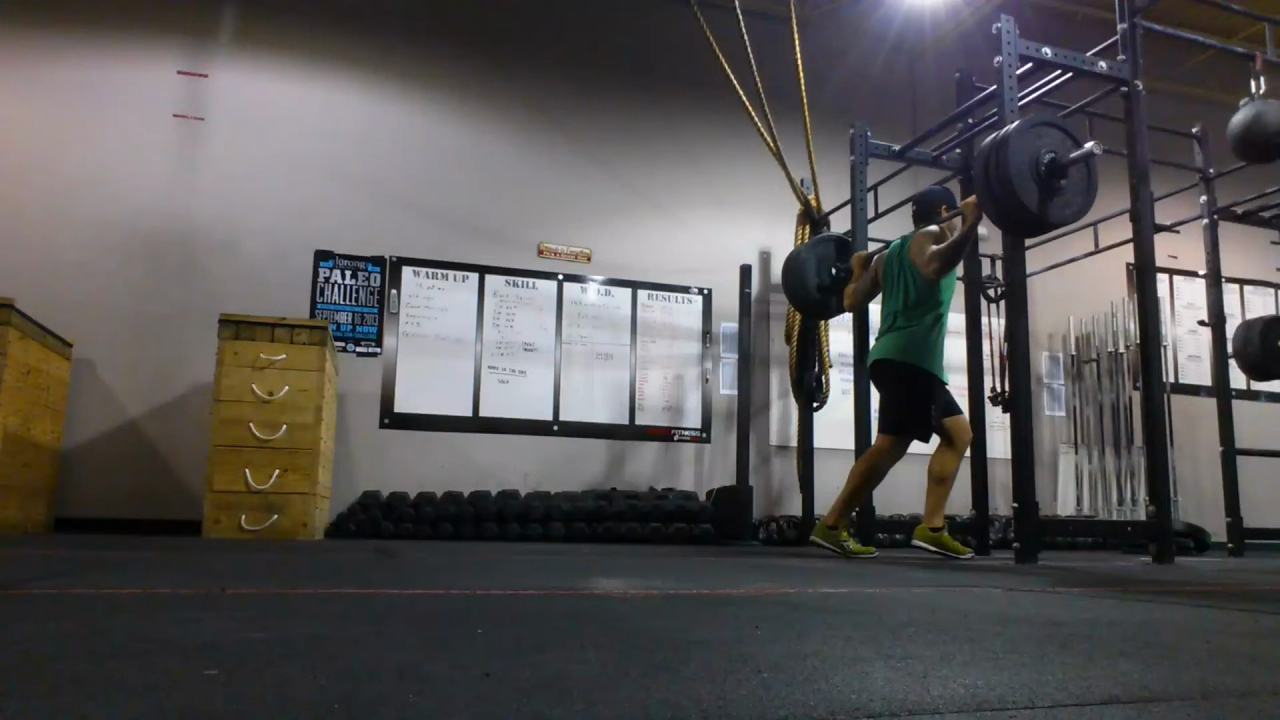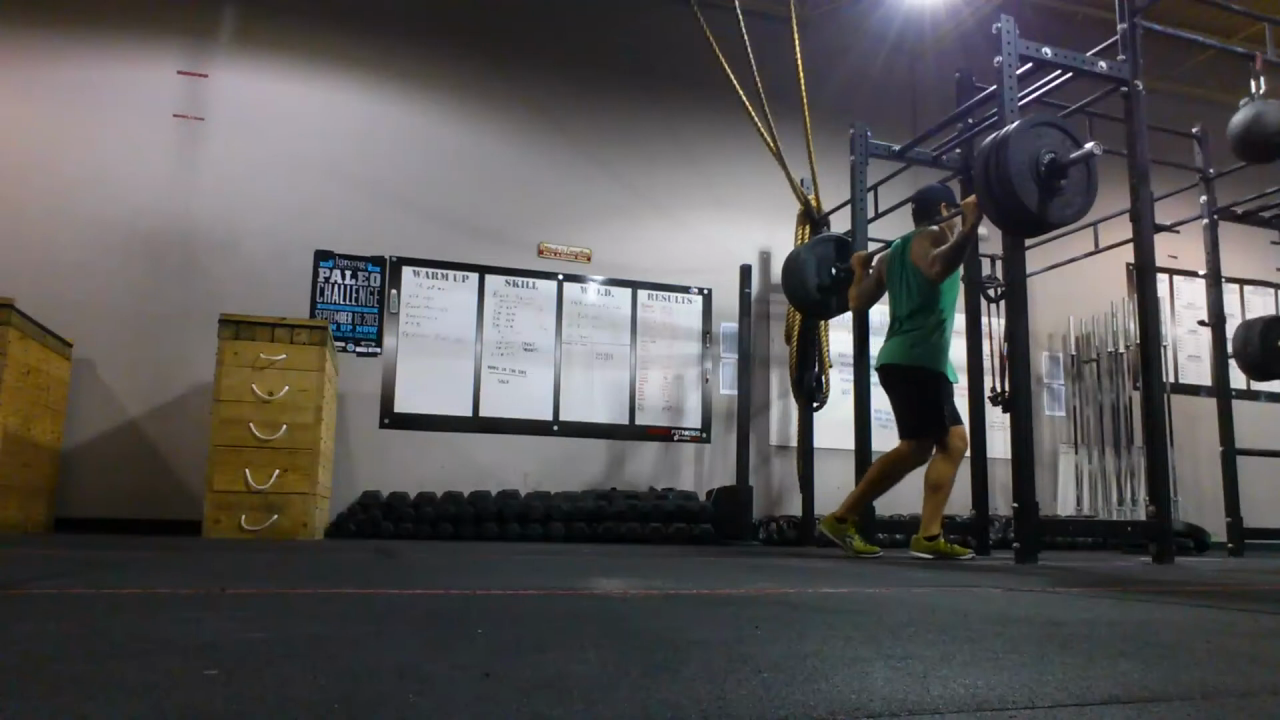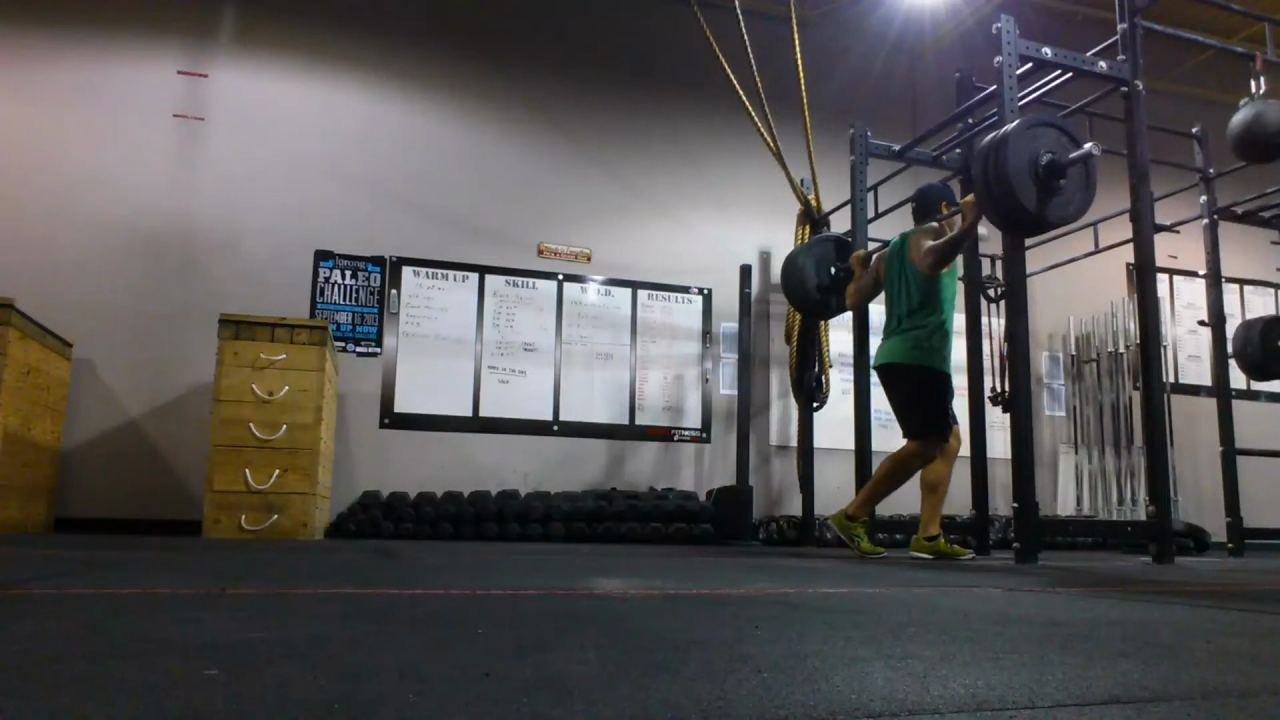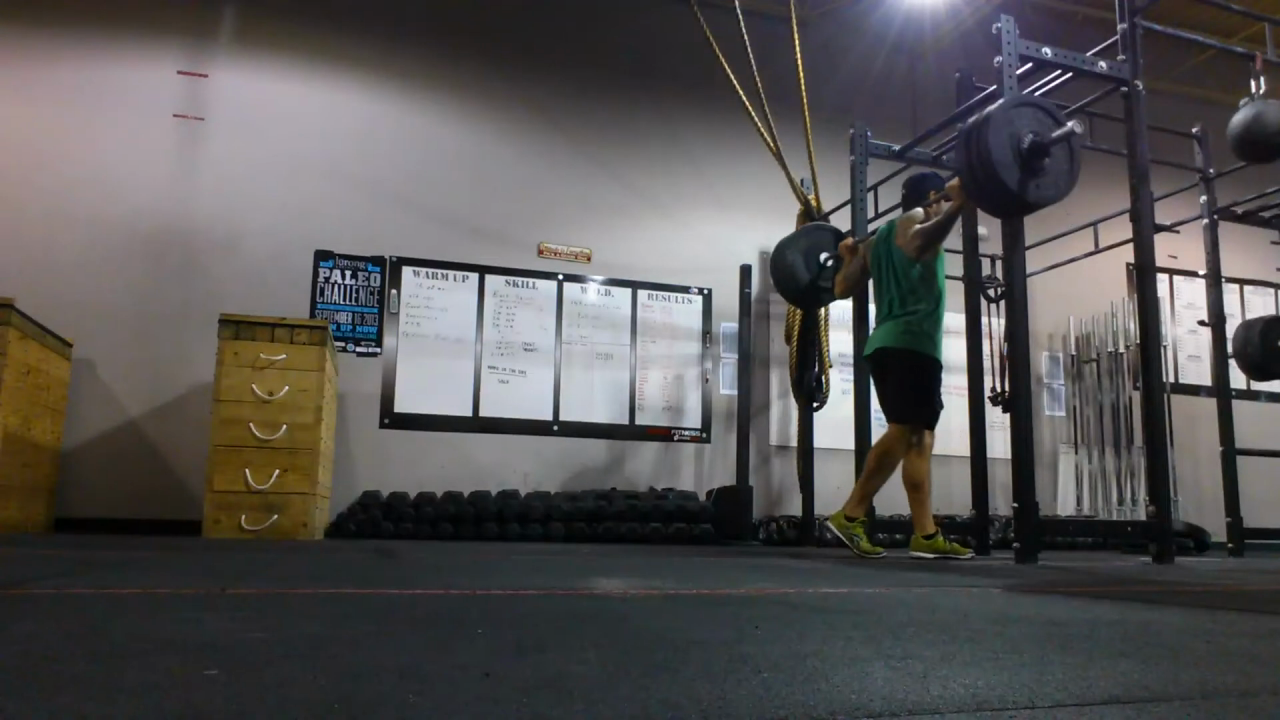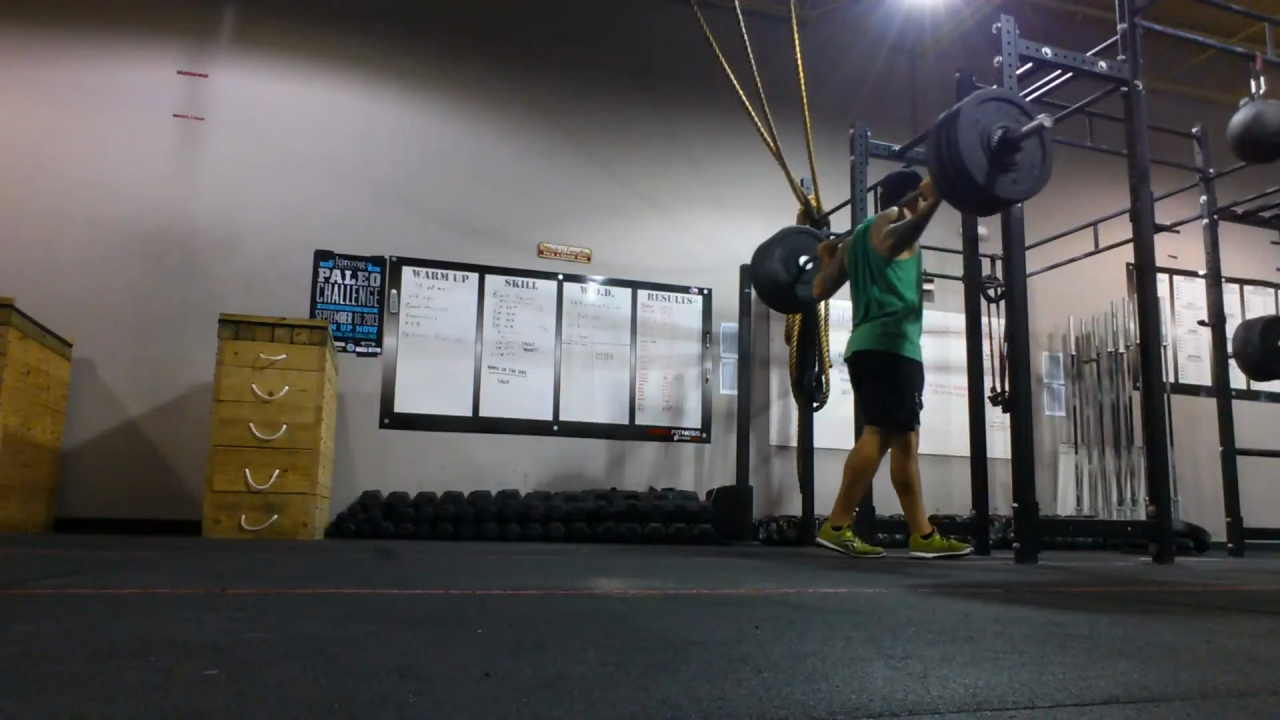
dt=0.3s
person 1, frame 1
left shoulder: (889, 254)
right shoulder: (933, 234)
left elbow: (852, 300)
right elbow: (936, 265)
left wrist: (859, 269)
right wrist: (971, 223)
left hip: (900, 357)
right hip: (910, 357)
left knee: (958, 433)
right knee: (891, 444)
left ankle: (932, 528)
right ankle: (832, 526)
person 1, frame 2
left shoulder: (892, 253)
right shoulder: (934, 235)
left elbow: (858, 302)
right elbow: (938, 268)
left wrist: (860, 270)
right wrist: (972, 223)
left hip: (904, 359)
right hip: (919, 360)
left knee: (954, 442)
right knee: (915, 448)
left ankle: (929, 535)
right ankle: (842, 519)
person 1, frame 3
left shoulder: (890, 252)
right shoulder: (933, 232)
left elbow: (854, 299)
right elbow: (931, 260)
left wrist: (859, 269)
right wrist: (970, 222)
left hip: (897, 356)
right hip: (919, 356)
left knee: (947, 442)
right knee: (924, 446)
left ankle: (929, 536)
right ankle: (853, 516)
person 1, frame 4
left shoulder: (878, 238)
right shoulder: (916, 220)
left elbow: (843, 287)
right elbow: (919, 244)
left wrist: (850, 256)
right wrist: (958, 205)
left hip: (886, 345)
right hip: (911, 343)
left knee: (920, 438)
right knee: (904, 433)
left ankle: (926, 534)
right ankle: (850, 516)
person 1, frame 5
left shoulder: (854, 239)
right shoulder: (896, 218)
left elbow: (821, 289)
right elbow: (891, 243)
left wrist: (827, 258)
right wrist: (932, 203)
left hip: (866, 346)
right hip: (891, 343)
left knee: (904, 439)
right knee: (879, 435)
left ankle: (925, 535)
right ankle: (837, 527)
